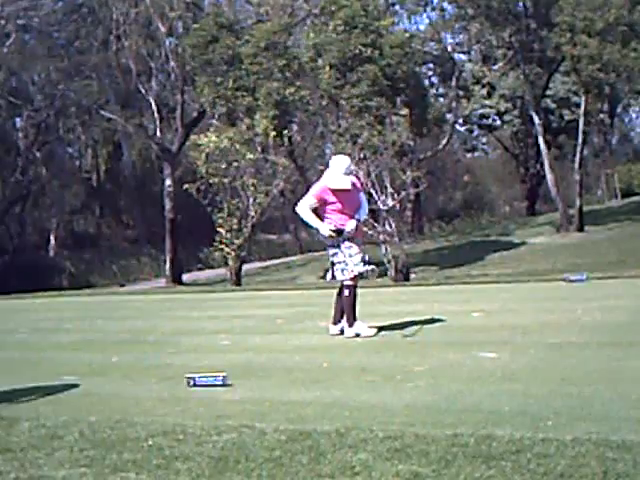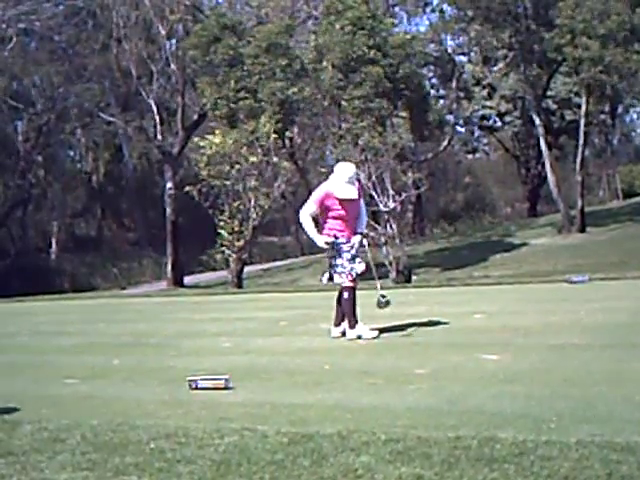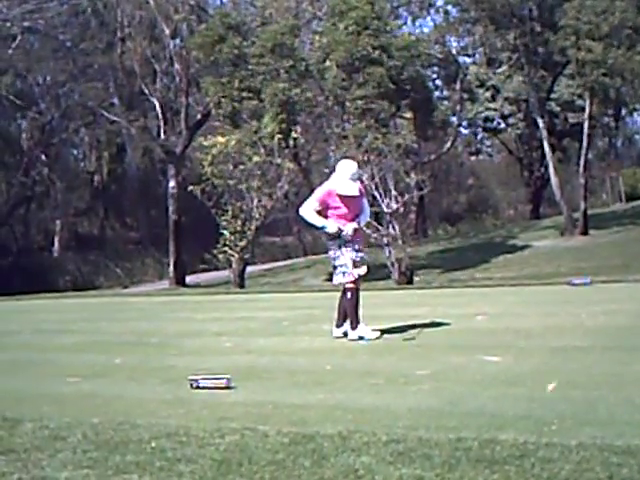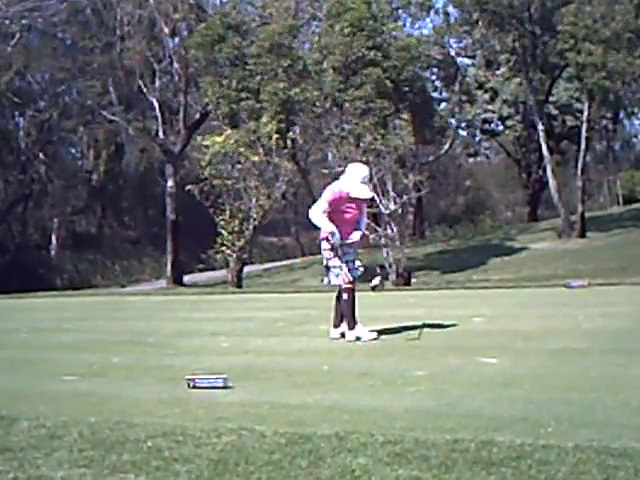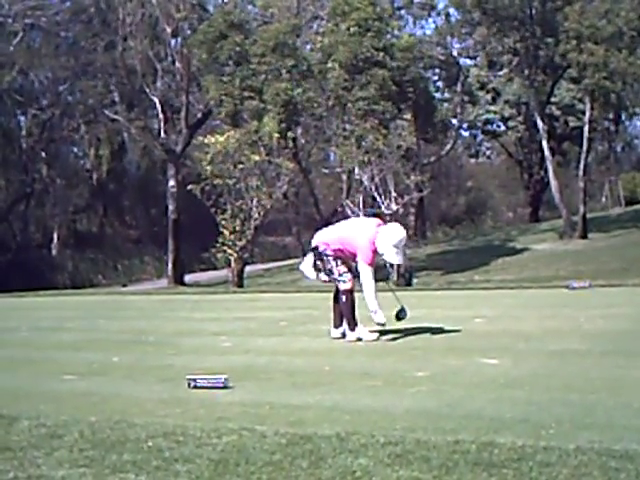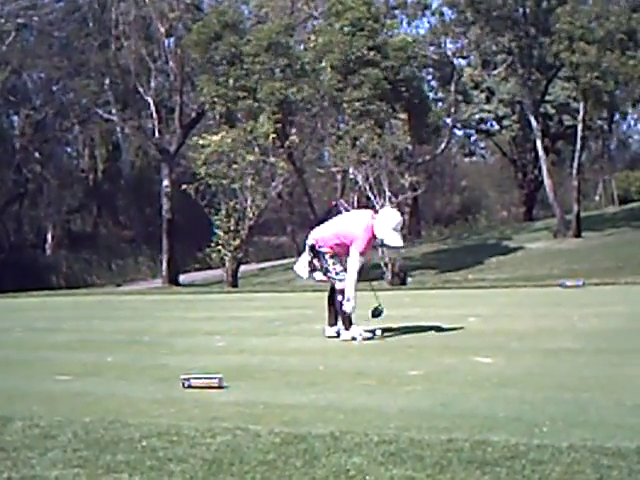
dt=0.7s
person 1, frame 1
left shoulder: (354, 181)
right shoulder: (322, 187)
left elbow: (364, 206)
right elbow: (302, 207)
left wrist: (355, 220)
right wrist: (320, 226)
left hip: (352, 236)
right hip: (337, 237)
left knee: (348, 280)
right knee: (350, 278)
left ankle: (336, 323)
right ankle: (352, 325)
person 1, frame 2
left shoulder: (355, 188)
right shoulder: (324, 192)
left elbow: (361, 211)
right elbow: (304, 215)
left wrist: (359, 234)
right wrist: (316, 237)
left hip: (351, 241)
right hip: (335, 242)
left knee: (347, 282)
right knee: (348, 280)
left ankle: (338, 326)
right ankle: (353, 327)
person 1, frame 3
left shoulder: (358, 187)
right shoulder: (327, 191)
left elbow: (365, 211)
right elbow: (305, 210)
left wrist: (355, 225)
right wrist: (325, 224)
left hip: (355, 240)
right hip: (339, 242)
left knee: (351, 283)
right knee: (351, 282)
left ankle: (340, 326)
right ankle: (355, 328)
person 1, frame 4
left shoulder: (357, 192)
right shoulder: (334, 192)
left elbow: (361, 215)
right elbow: (314, 213)
left wrist: (359, 230)
right wrist: (331, 231)
left hip: (348, 244)
right hip: (334, 245)
left knee: (346, 284)
right knee: (347, 284)
left ankle: (337, 327)
right ankle: (352, 329)
person 1, frame 5
left shoulder: (380, 226)
right shoulder: (367, 245)
right elbow: (367, 282)
right wrist: (375, 310)
left hip: (332, 246)
right hip: (325, 248)
left knee: (341, 285)
right knee: (346, 284)
left ankle: (337, 328)
right ankle: (353, 330)
person 1, frame 6
left shoulder: (372, 216)
right shoulder: (365, 235)
right elbow: (353, 269)
right wrist: (350, 298)
left hip: (324, 241)
right hip: (321, 245)
left knee: (338, 284)
right knee: (342, 283)
left ankle: (332, 327)
right ankle: (348, 330)
